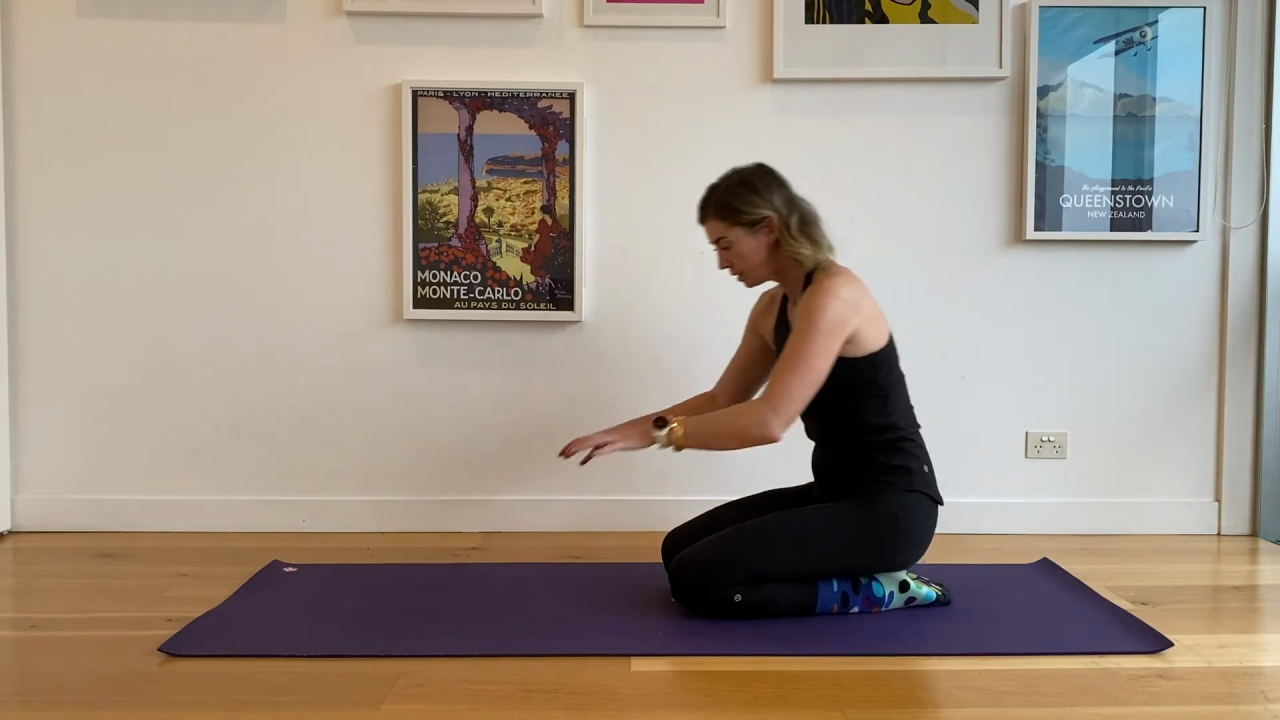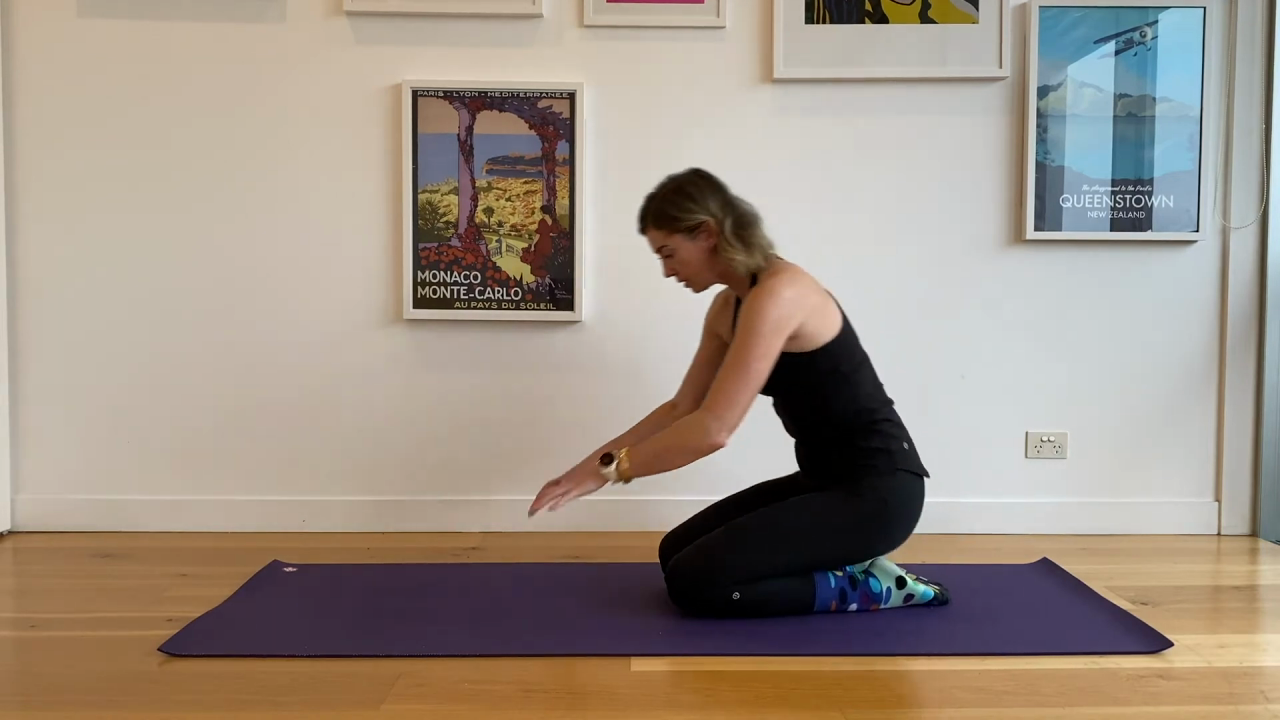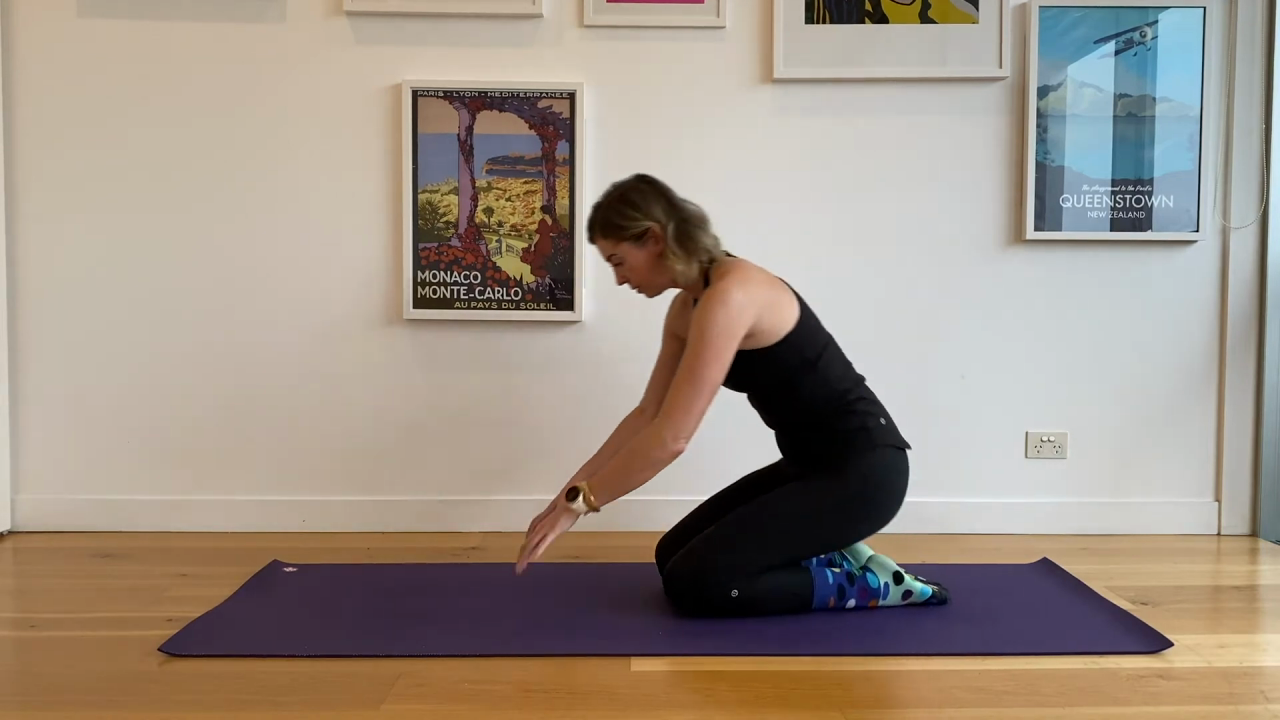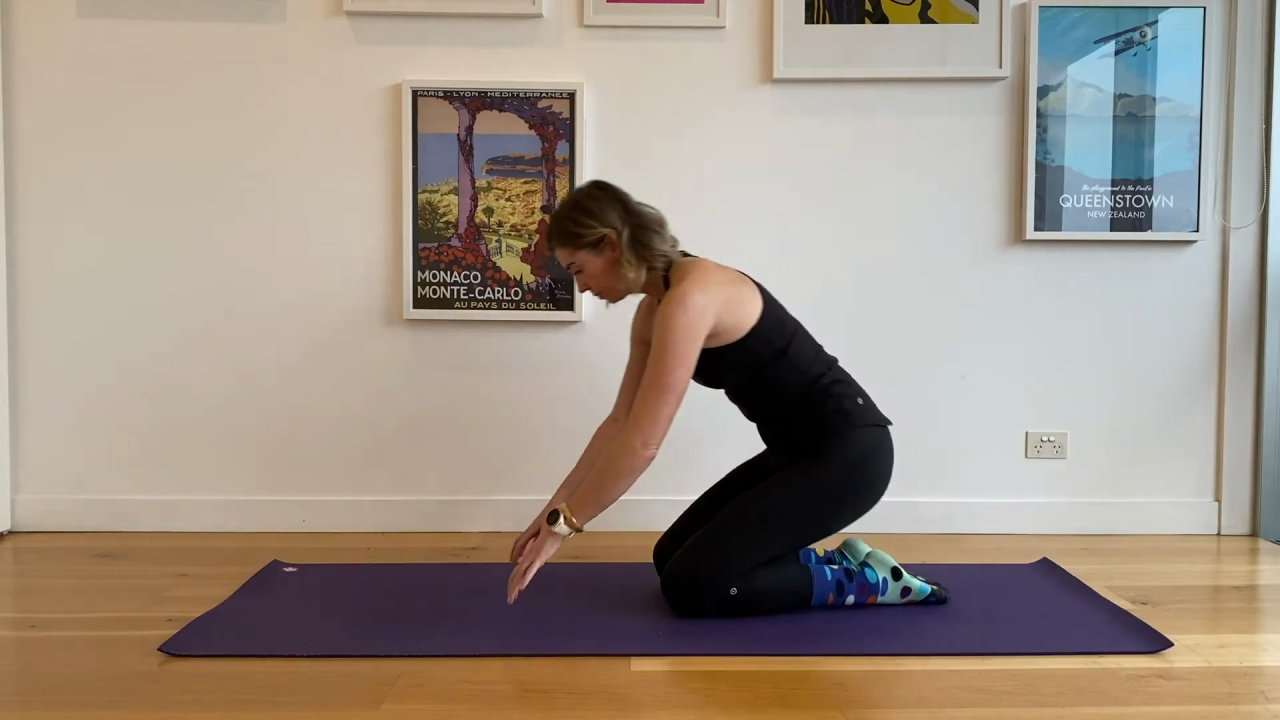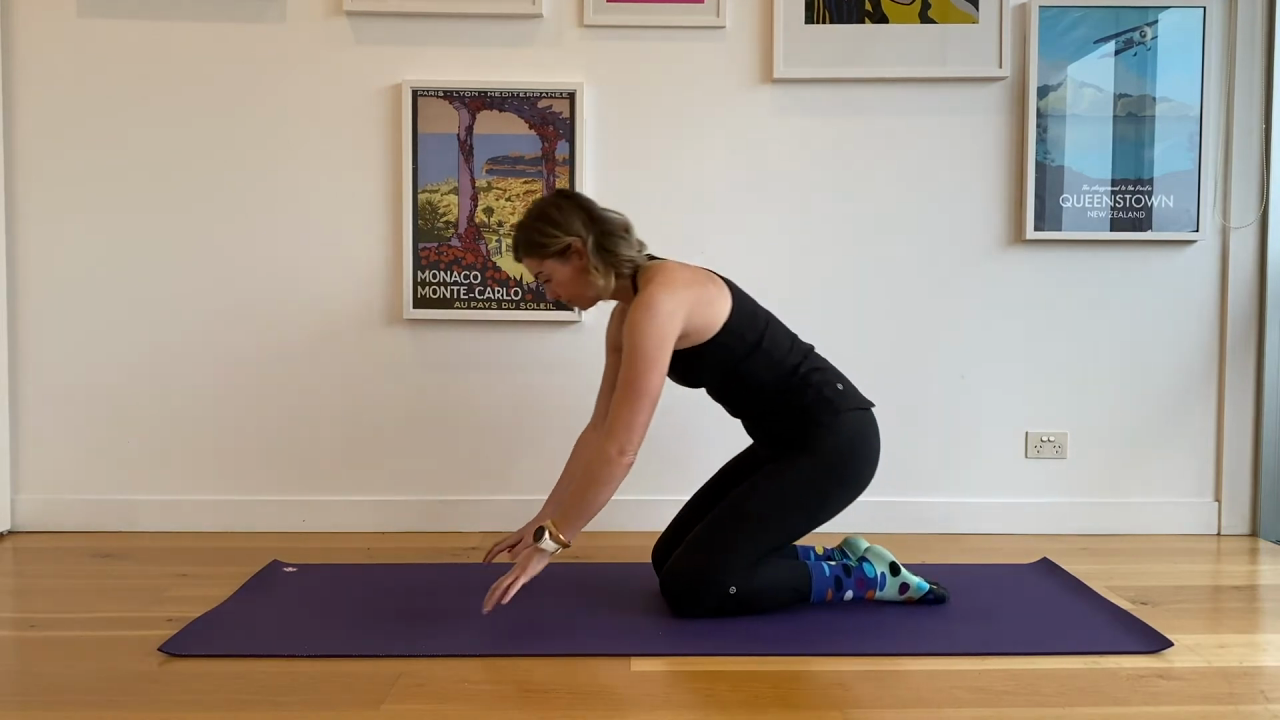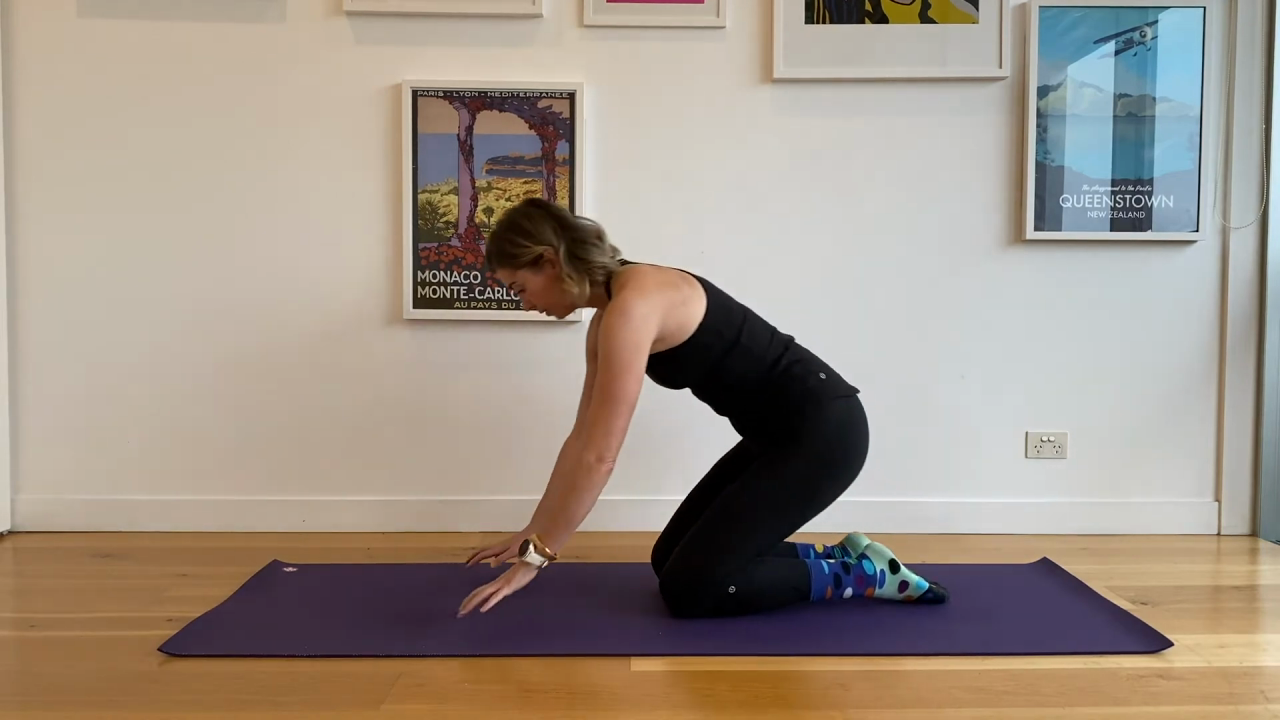
dt=0.1s
person 1, frame 1
left shoulder: (835, 296)
right shoulder: (774, 306)
left elbow: (770, 422)
right elbow: (725, 399)
left wrist: (659, 432)
right wrist: (639, 424)
left hip: (889, 507)
right hip: (839, 492)
left knee: (700, 581)
right knee: (681, 551)
left ankle: (867, 593)
right ankle: (855, 570)
person 1, frame 2
left shoulder: (774, 297)
right shoulder: (729, 306)
left elbow: (713, 429)
right elbow: (687, 407)
left wrist: (607, 468)
right wrist: (596, 459)
left hip: (878, 489)
right hip: (825, 481)
left knee: (695, 582)
right knee: (677, 553)
left ankle: (865, 589)
right ankle: (844, 565)
person 1, frame 3
left shoulder: (731, 297)
right shoulder: (685, 308)
left elbow: (671, 437)
right elbow: (647, 415)
left wrist: (578, 500)
right wrist: (573, 490)
left hip: (862, 469)
right hip: (811, 460)
left knee: (693, 584)
right knee: (675, 556)
left ankle: (861, 584)
right ankle: (835, 559)
person 1, frame 4
left shoulder: (687, 298)
right shoulder: (655, 310)
left elbow: (642, 443)
right elbow: (623, 421)
left wrist: (562, 524)
right wrist: (557, 507)
left hip: (848, 453)
right hip: (798, 450)
left knee: (691, 585)
right knee: (673, 556)
left ankle: (857, 582)
right ankle: (835, 559)
person 1, frame 5
left shoulder: (659, 301)
right shoulder: (631, 310)
left elbow: (620, 450)
right elbow: (600, 429)
left wrist: (549, 543)
right wrist: (545, 521)
left hip: (834, 438)
right hip: (789, 437)
left knee: (692, 587)
right knee: (672, 559)
left ankle: (858, 577)
right ankle: (837, 557)
person 1, frame 6
left shoulder: (631, 306)
right shoulder: (611, 313)
left elbow: (598, 458)
right elbow: (583, 438)
left wrist: (533, 556)
right wrist: (530, 533)
left hip: (823, 431)
right hip: (777, 433)
left knee: (691, 588)
right knee: (671, 561)
left ankle: (856, 574)
right ankle: (836, 556)
